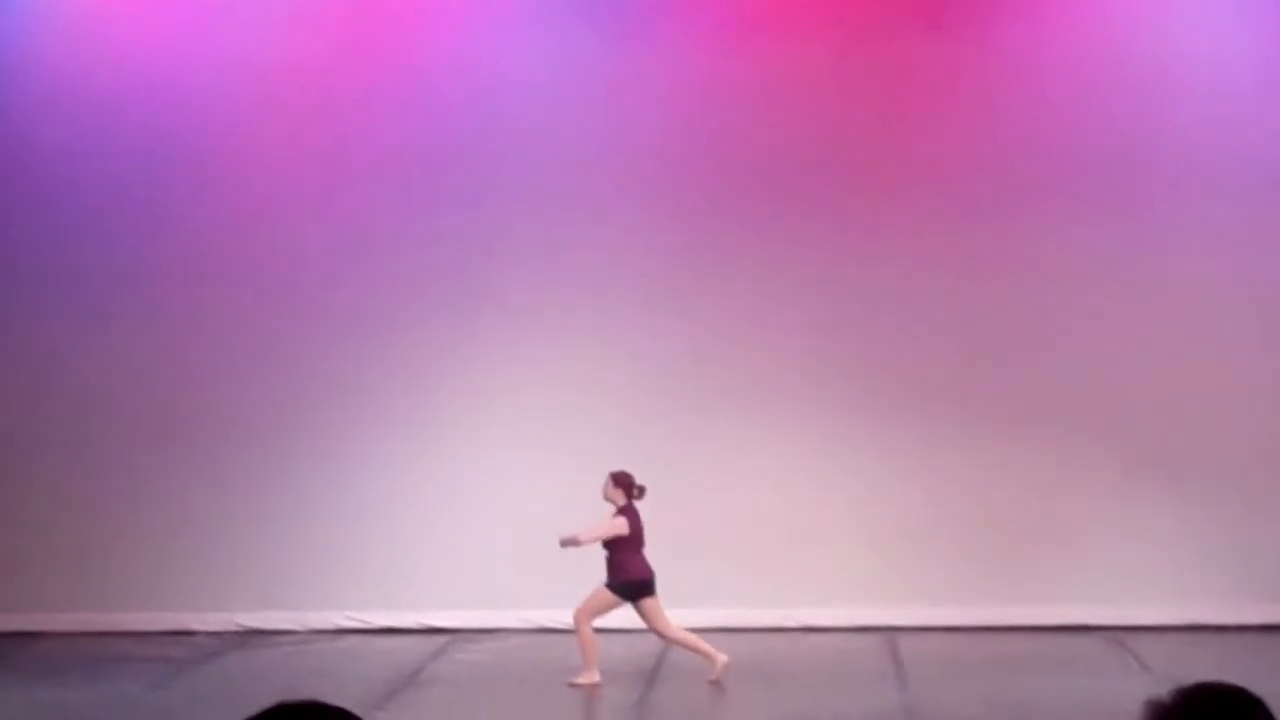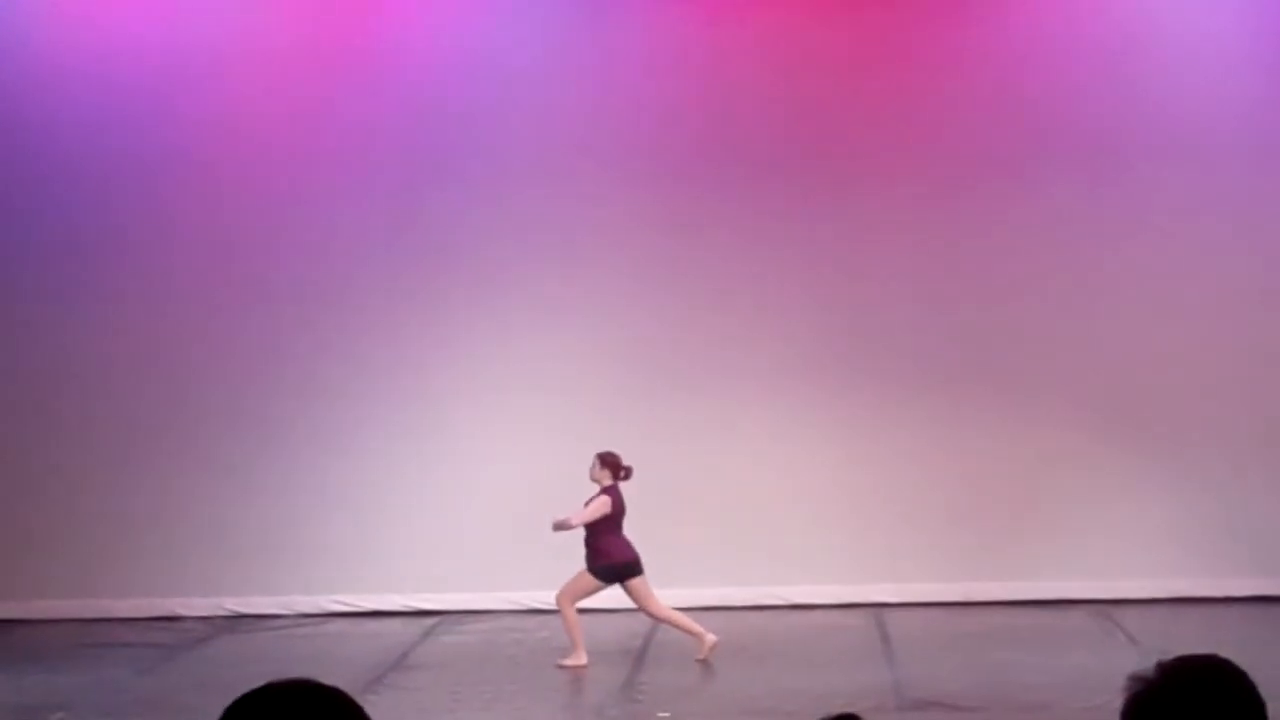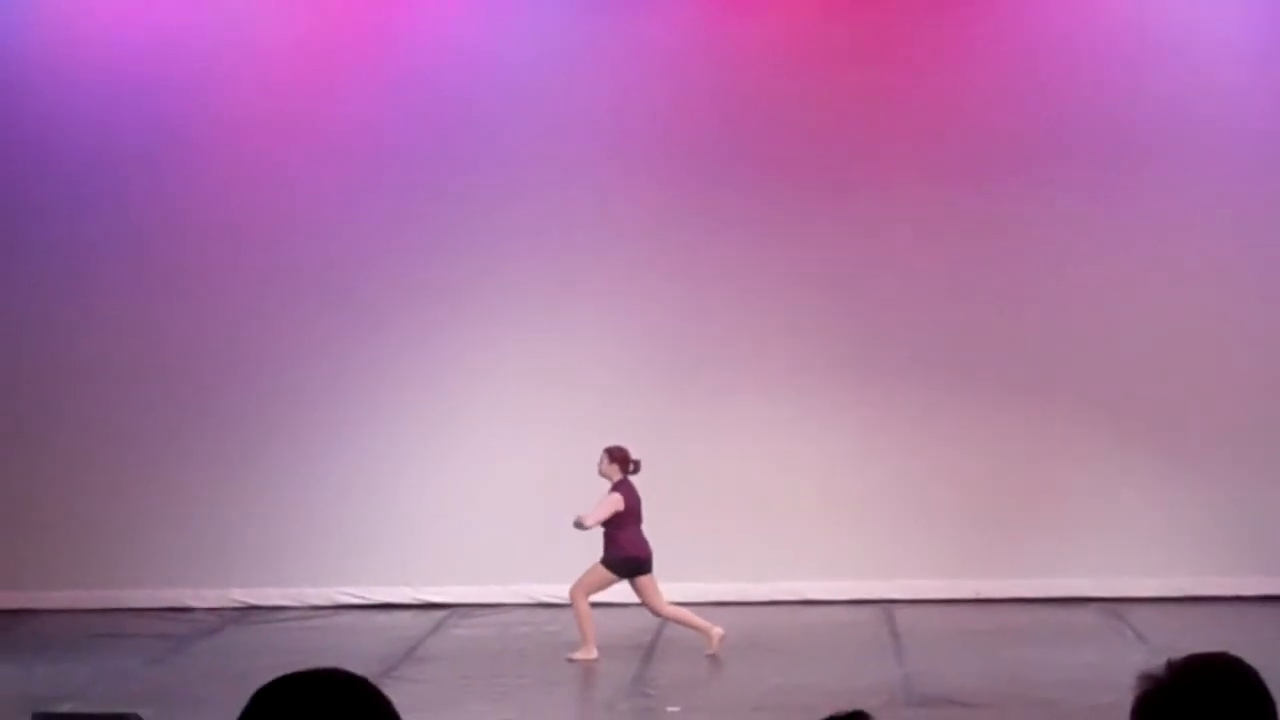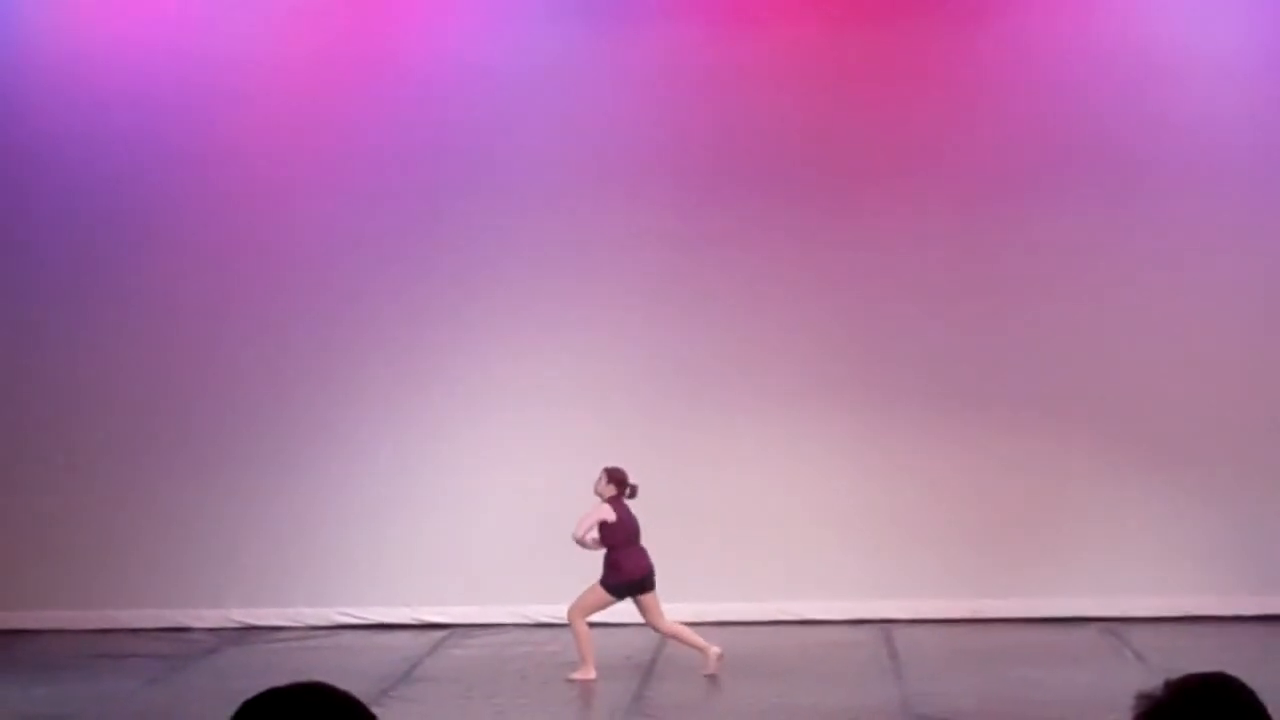
dt=0.5s
person 1, frame 1
left shoulder: (621, 519)
right shoulder: (627, 513)
left elbow: (584, 538)
left wrist: (565, 540)
left hip: (628, 579)
right hip: (640, 577)
left knee: (581, 616)
right knee: (664, 629)
left ankle: (591, 673)
right ankle: (716, 657)
person 1, frame 2
left shoulder: (605, 498)
right shoulder: (610, 494)
left elbow: (574, 521)
left wrist: (557, 524)
right wrist: (563, 522)
left hip: (609, 563)
right hip: (625, 559)
left knee: (564, 598)
right knee: (654, 608)
left ankle: (578, 655)
right ankle: (704, 636)
person 1, frame 3
left shoulder: (617, 494)
right shoulder: (626, 488)
left elbow: (589, 522)
left wrist: (579, 521)
right wrist: (584, 520)
left hip: (623, 556)
right hip: (638, 554)
left knee: (577, 592)
right knee: (659, 607)
left ankle: (588, 649)
right ankle: (711, 631)
person 1, frame 4
left shoulder: (605, 507)
right shoulder: (620, 508)
left elbow: (578, 535)
left wrist: (585, 541)
right wrist: (592, 541)
left hip: (621, 577)
right hip: (641, 572)
left knee: (575, 613)
right knee: (659, 623)
left ankle: (587, 669)
right ankle: (709, 650)
